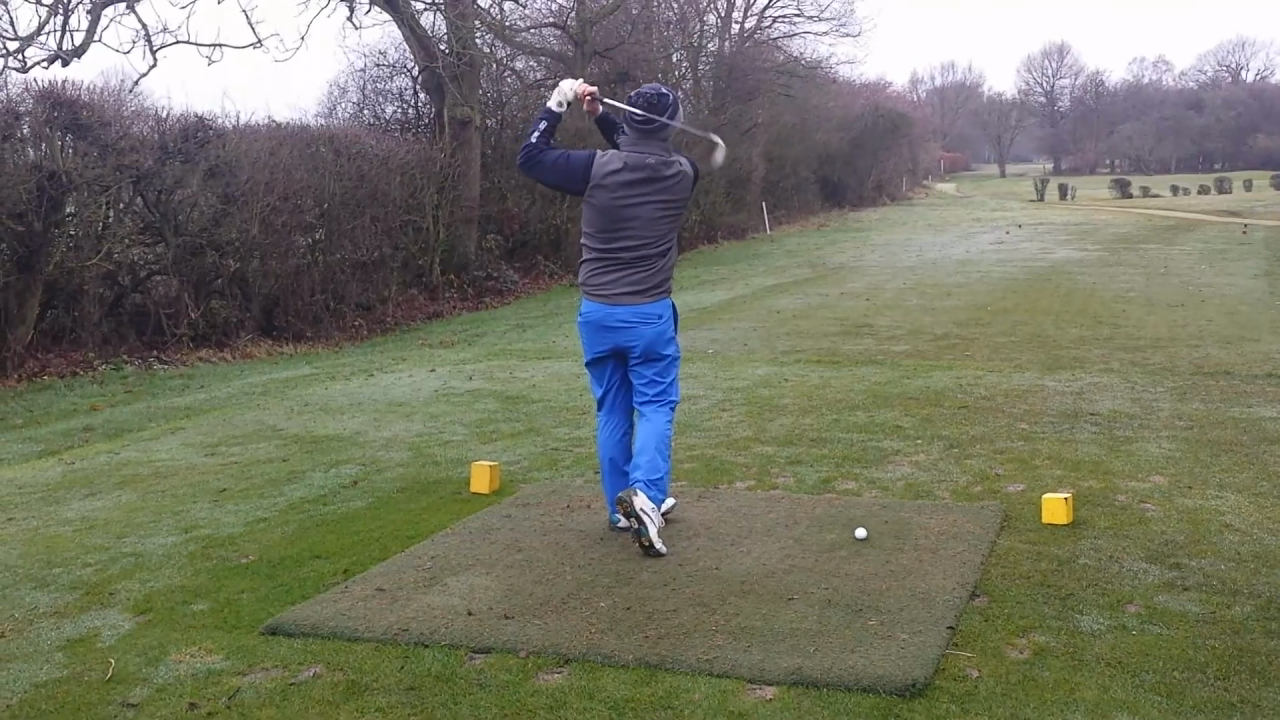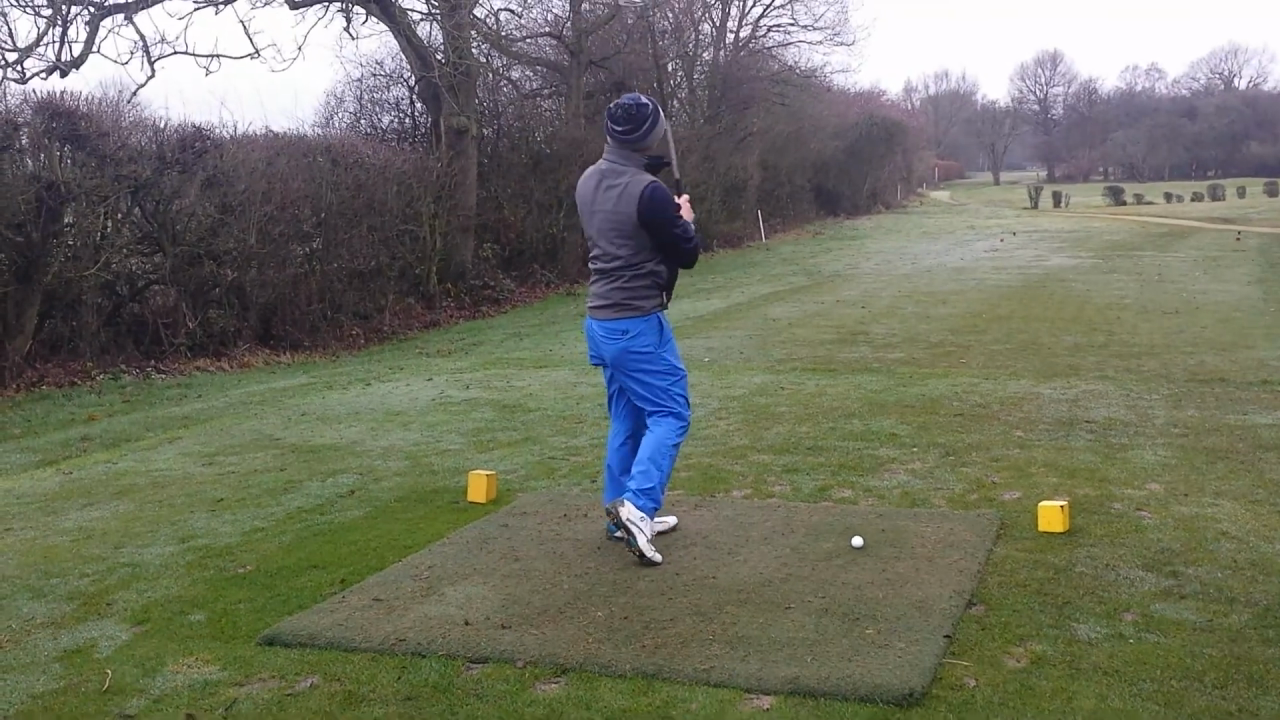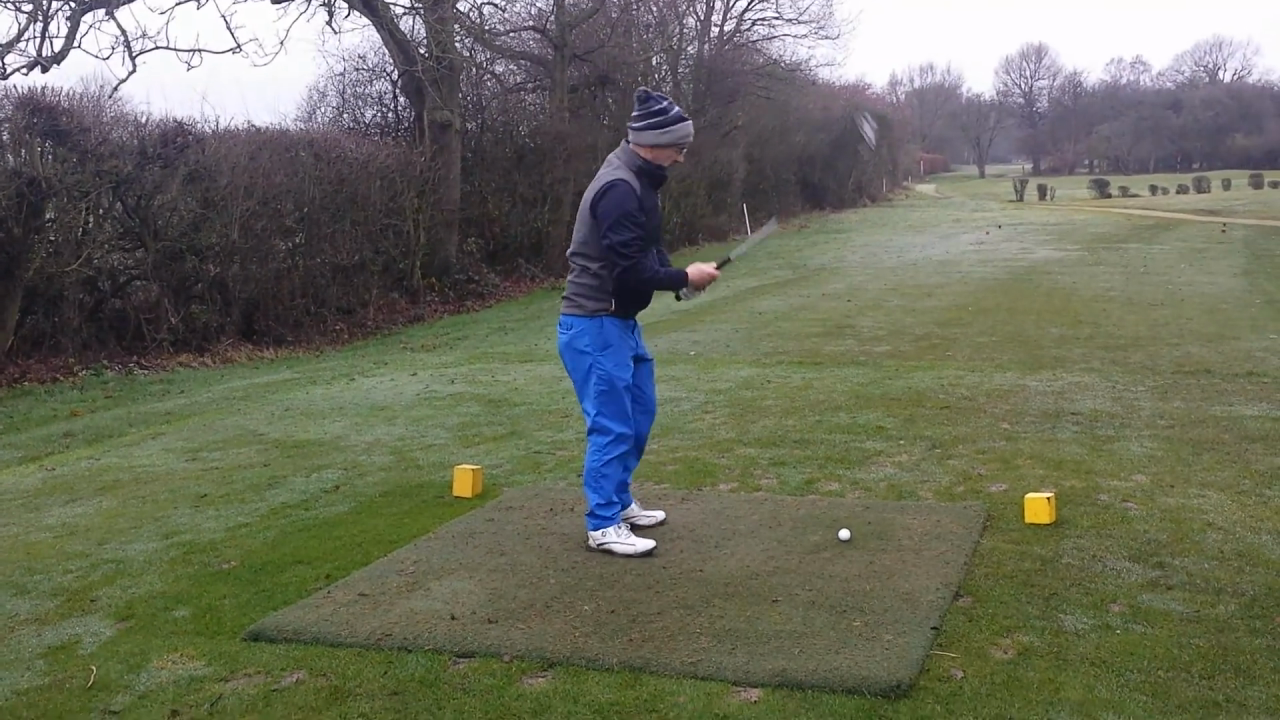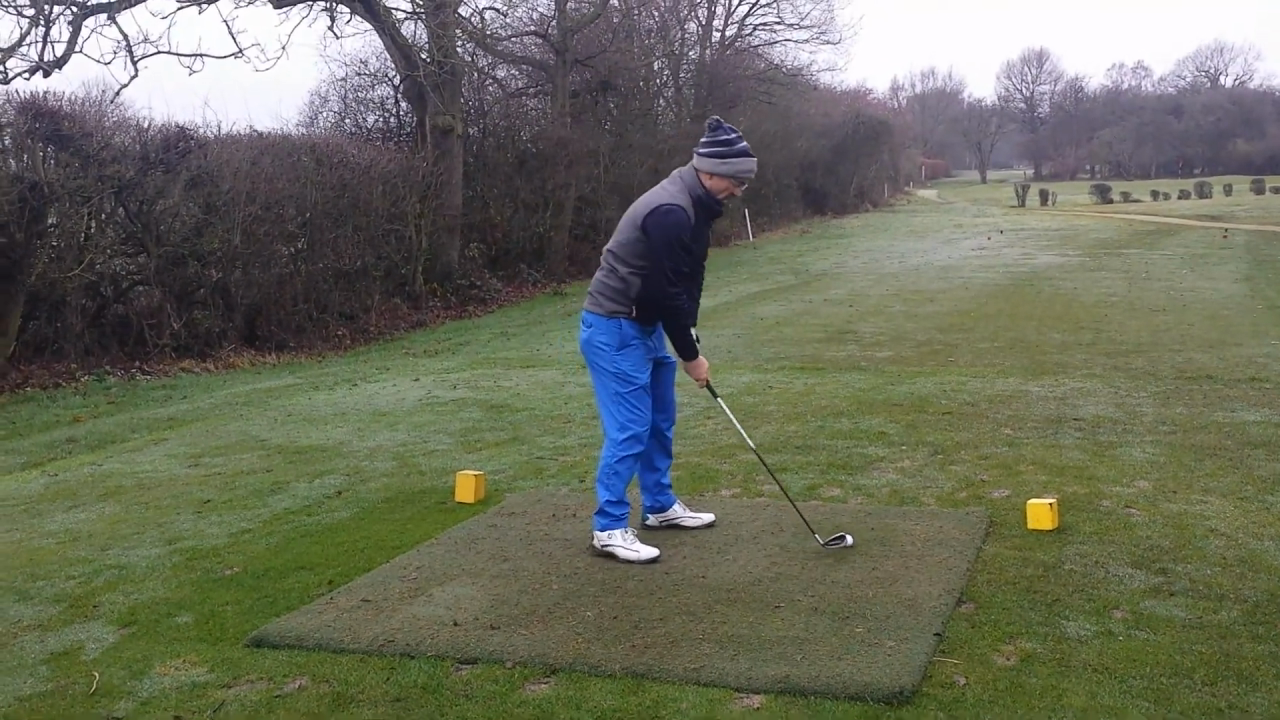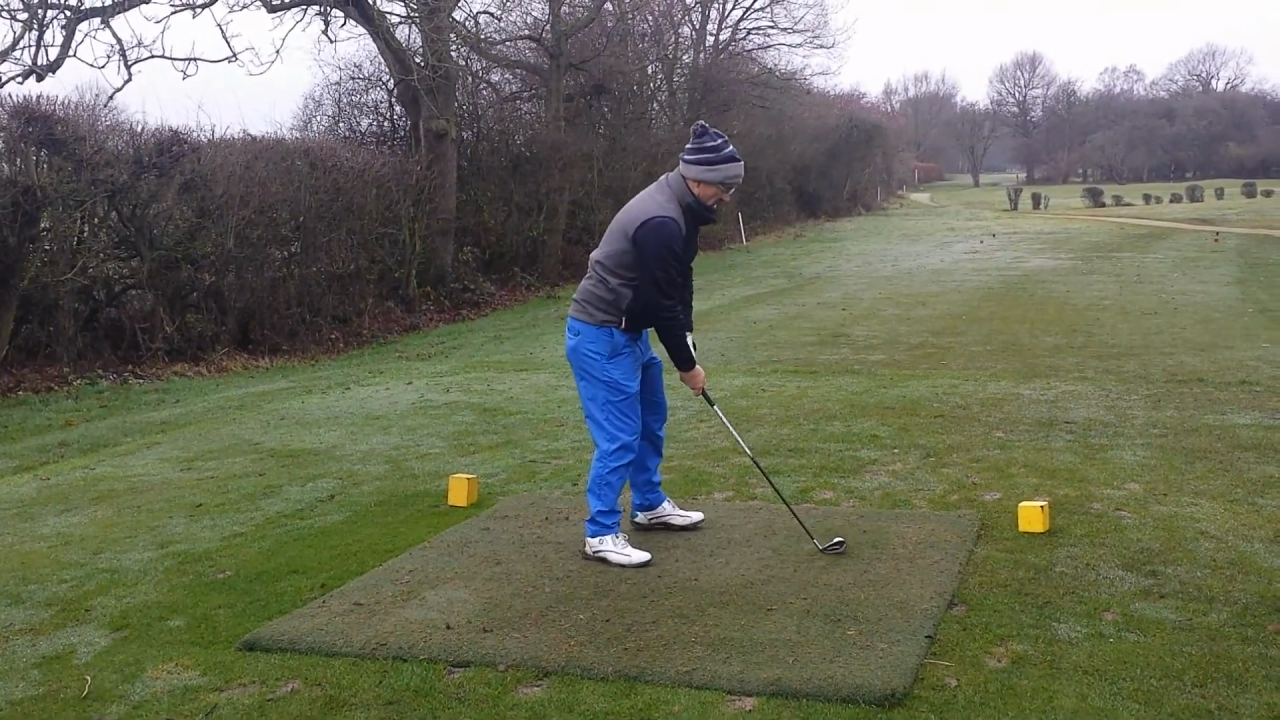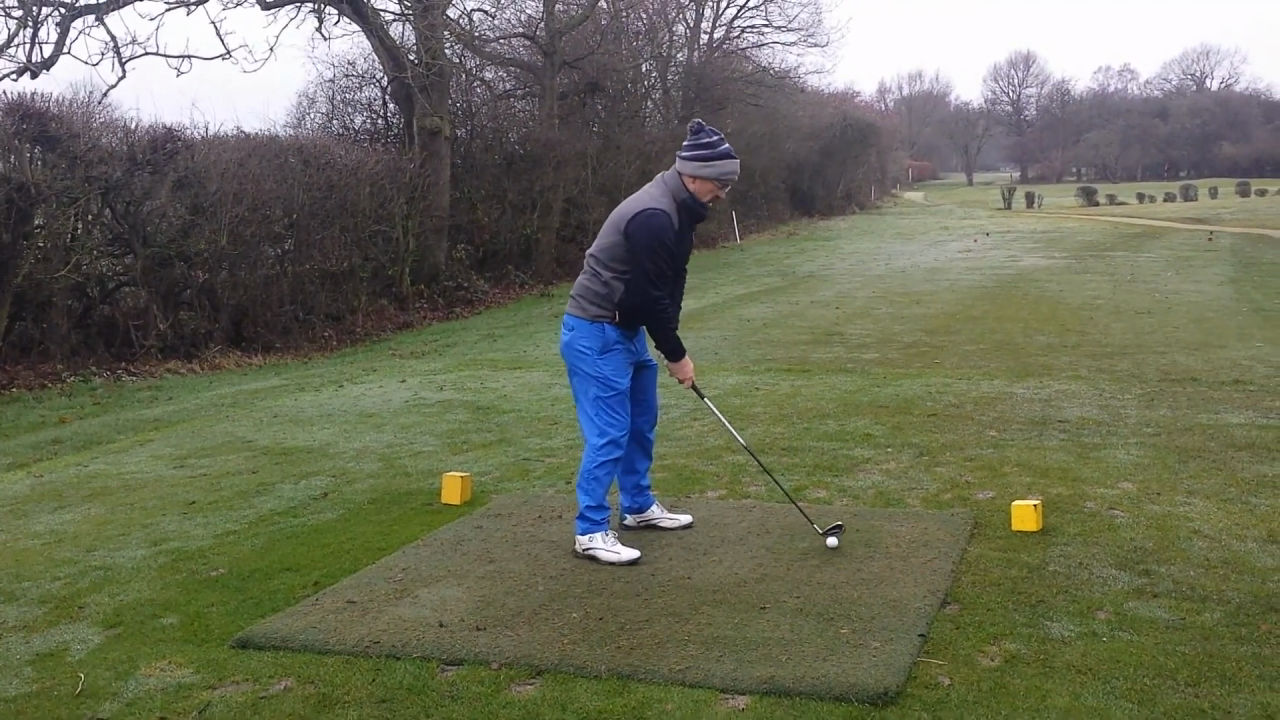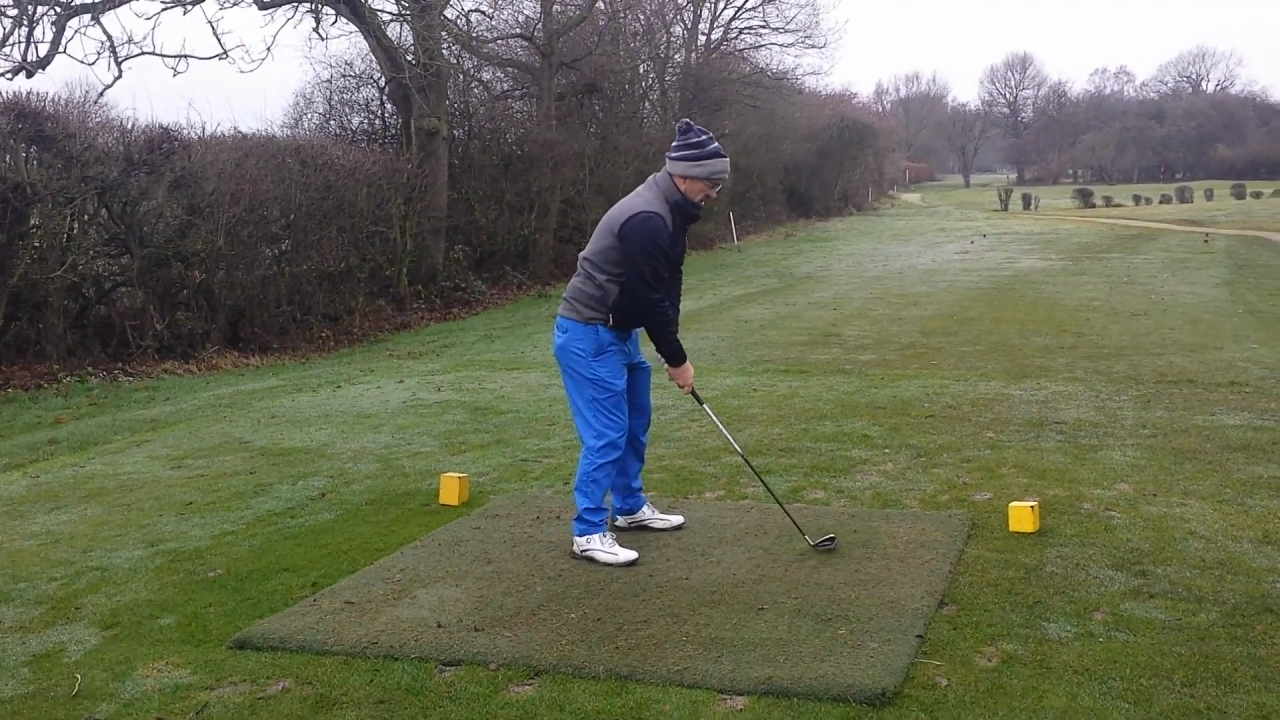
dt=0.7s
person 1, frame 1
left shoulder: (597, 169)
right shoulder: (683, 173)
left elbow: (529, 158)
left wrist: (557, 102)
right wrist: (599, 113)
left hip: (598, 312)
right hip: (651, 313)
left knee: (611, 410)
right knee: (656, 407)
left ankle: (622, 506)
right ankle: (646, 494)
person 1, frame 2
left shoulder: (590, 181)
right shoulder: (649, 191)
right elbow: (685, 255)
left wrist: (670, 223)
right wrist: (685, 221)
left hip: (603, 320)
right hip: (637, 323)
left knee: (627, 419)
right knee: (670, 415)
left ankle: (626, 513)
right ankle: (636, 506)
person 1, frame 3
left shoulder: (633, 179)
right shoulder: (620, 189)
left elbow: (639, 254)
right elbow: (630, 268)
left wrist: (678, 273)
right wrist: (683, 276)
left hip: (617, 320)
right hip: (595, 324)
left knee: (638, 412)
right knee: (612, 424)
left ankle: (617, 502)
right ankle: (603, 525)
person 1, frame 4
left shoulder: (693, 204)
right shoulder: (670, 212)
left elbow: (688, 279)
right elbow: (668, 291)
left wrist: (689, 337)
right wrist: (690, 354)
left hip: (644, 323)
right hip: (613, 327)
left knee: (659, 420)
right knee: (629, 427)
left ankle: (660, 506)
right ankle: (610, 527)
person 1, frame 5
left shoulder: (675, 203)
right shoulder: (661, 224)
left elbow: (677, 284)
right elbow: (662, 302)
left wrist: (687, 336)
right wrist: (687, 364)
left hip: (626, 329)
right hip: (601, 335)
left knee: (651, 418)
right knee: (619, 435)
left ankle: (649, 504)
right ankle: (601, 534)
person 1, frame 6
left shoulder: (675, 206)
right shoulder: (654, 217)
left elbow: (671, 283)
right elbow: (652, 295)
left wrist: (670, 345)
right wrist: (676, 355)
left hip: (626, 327)
right hip: (596, 331)
left knee: (641, 420)
right knee: (609, 431)
left ankle: (638, 506)
right ankle: (591, 531)
person 1, frame 7
left shoulder: (669, 209)
right shoulder: (647, 220)
left elbow: (666, 286)
right elbow: (651, 299)
left wrist: (672, 345)
right wrist: (677, 360)
left hip: (617, 329)
right hip: (589, 333)
left knee: (635, 422)
right knee: (606, 433)
left ankle: (630, 507)
right ankle: (588, 532)
